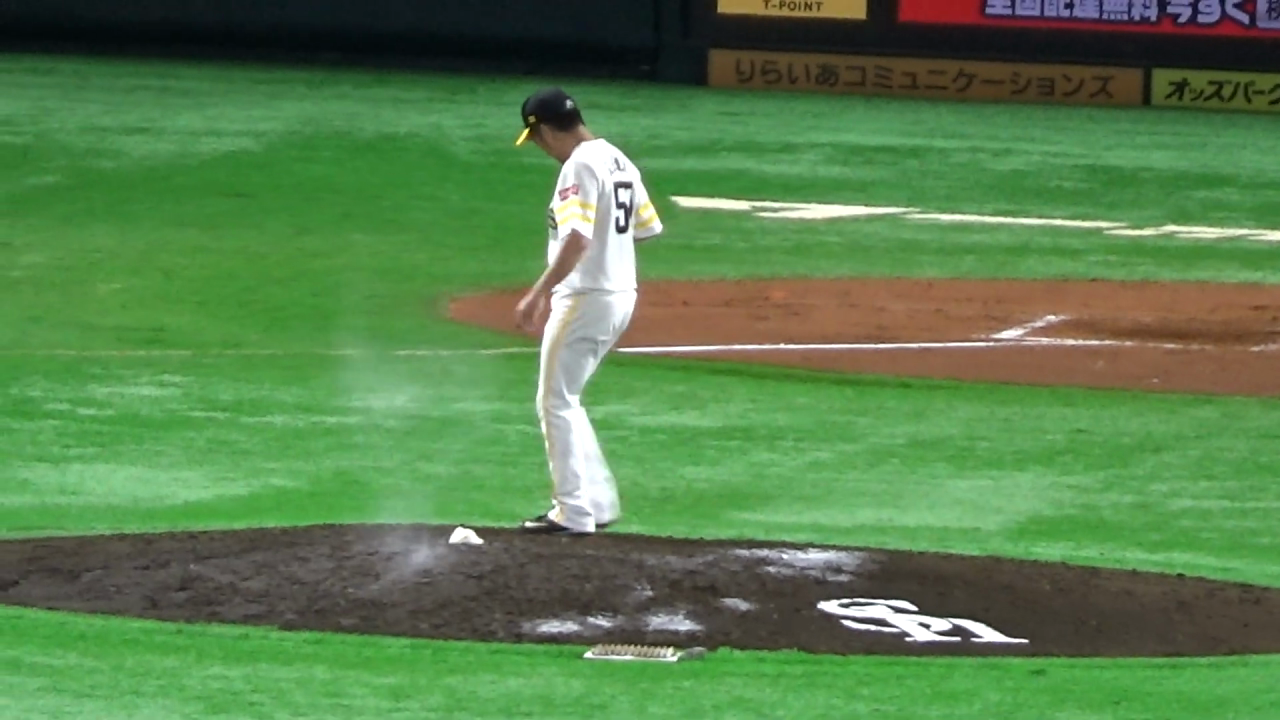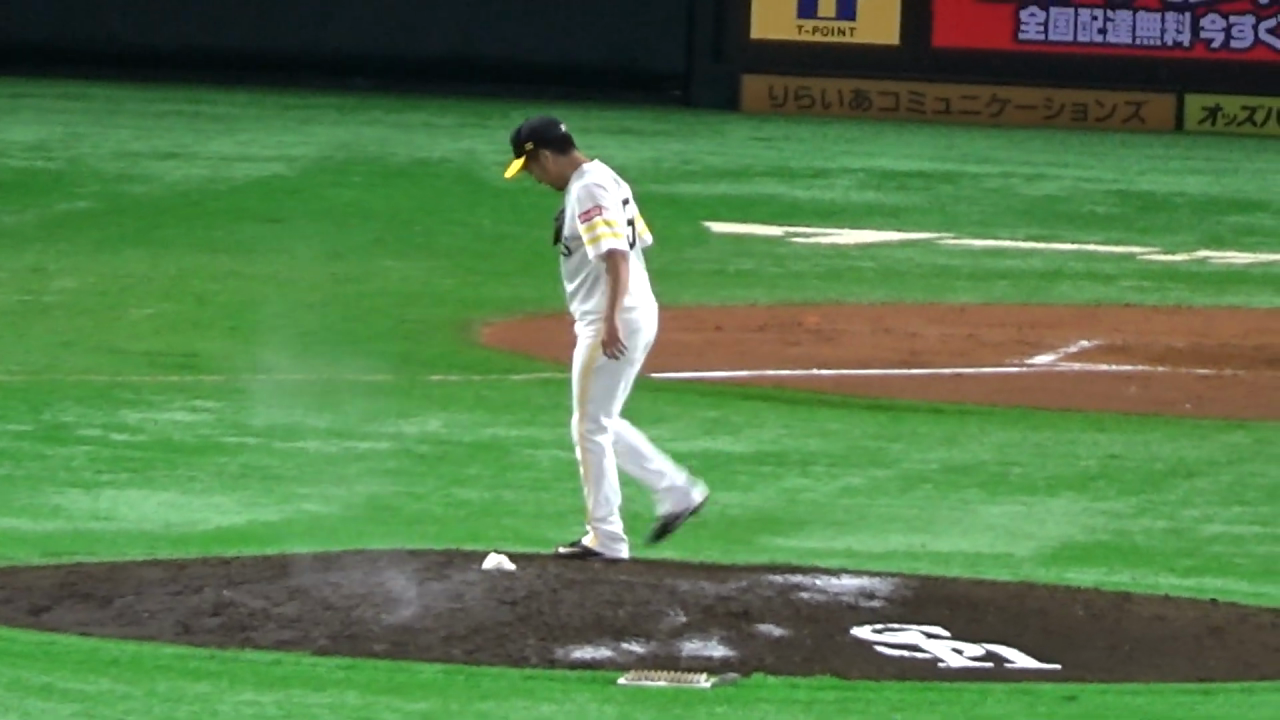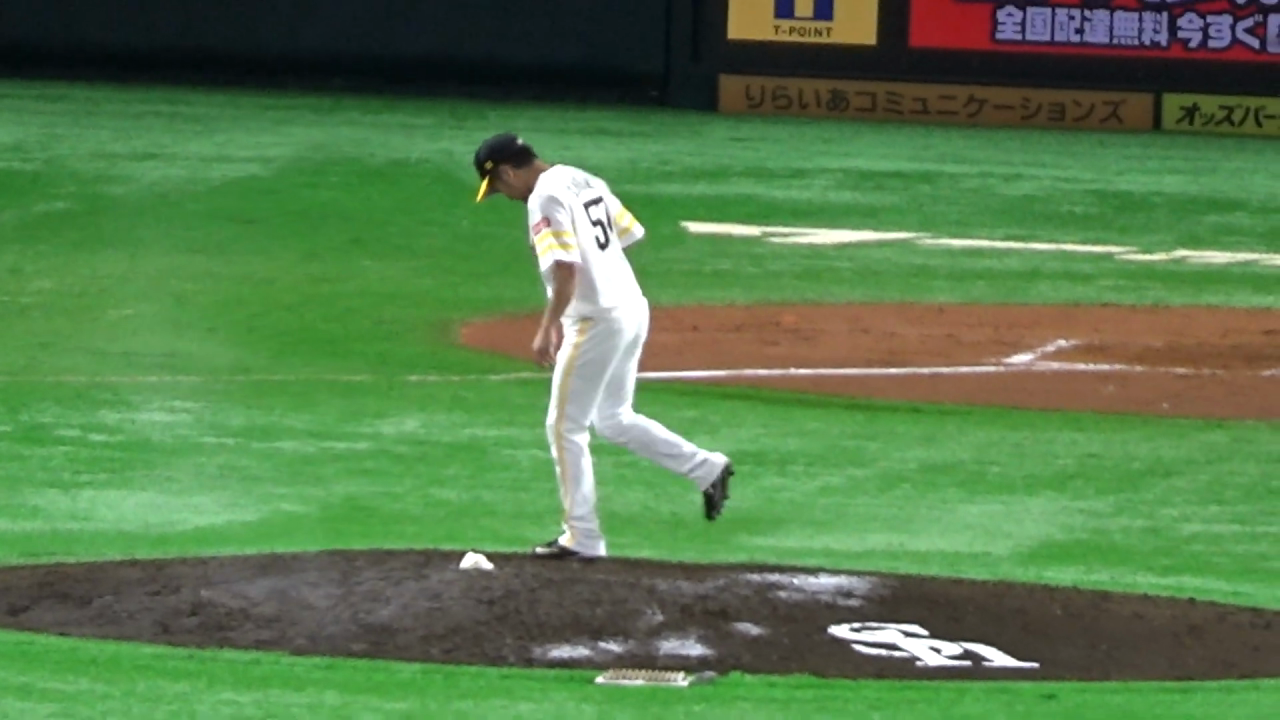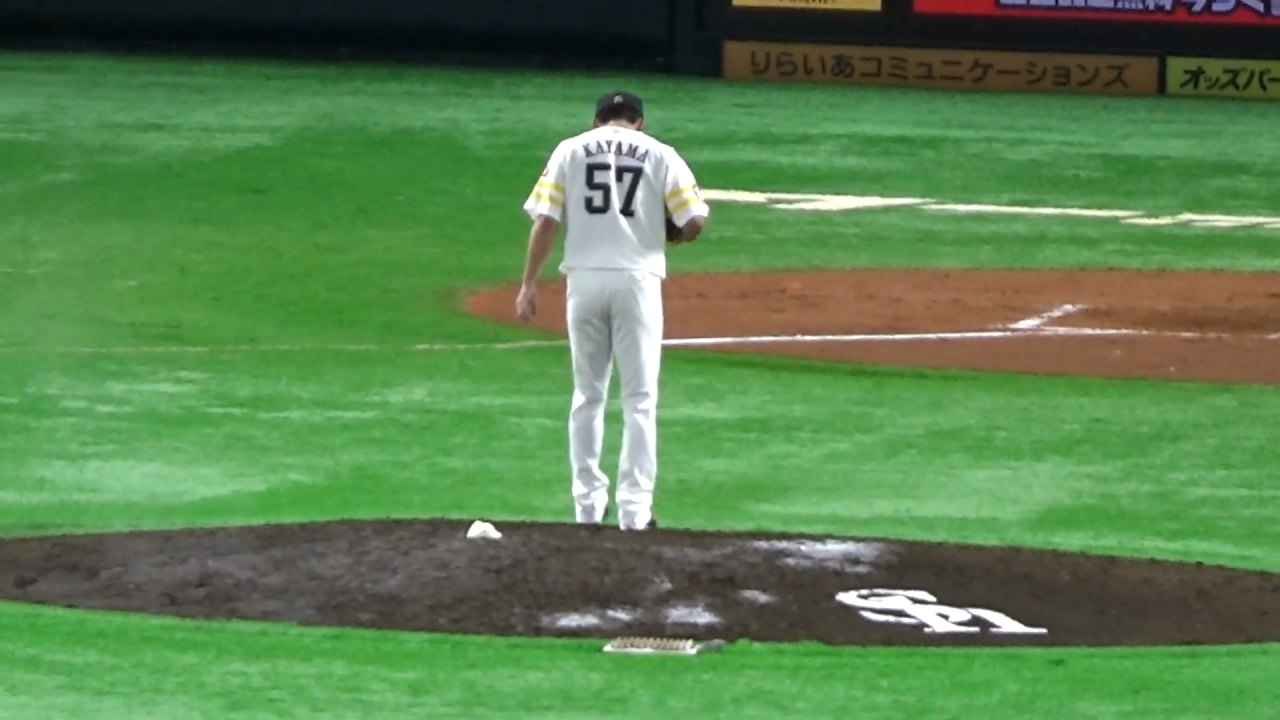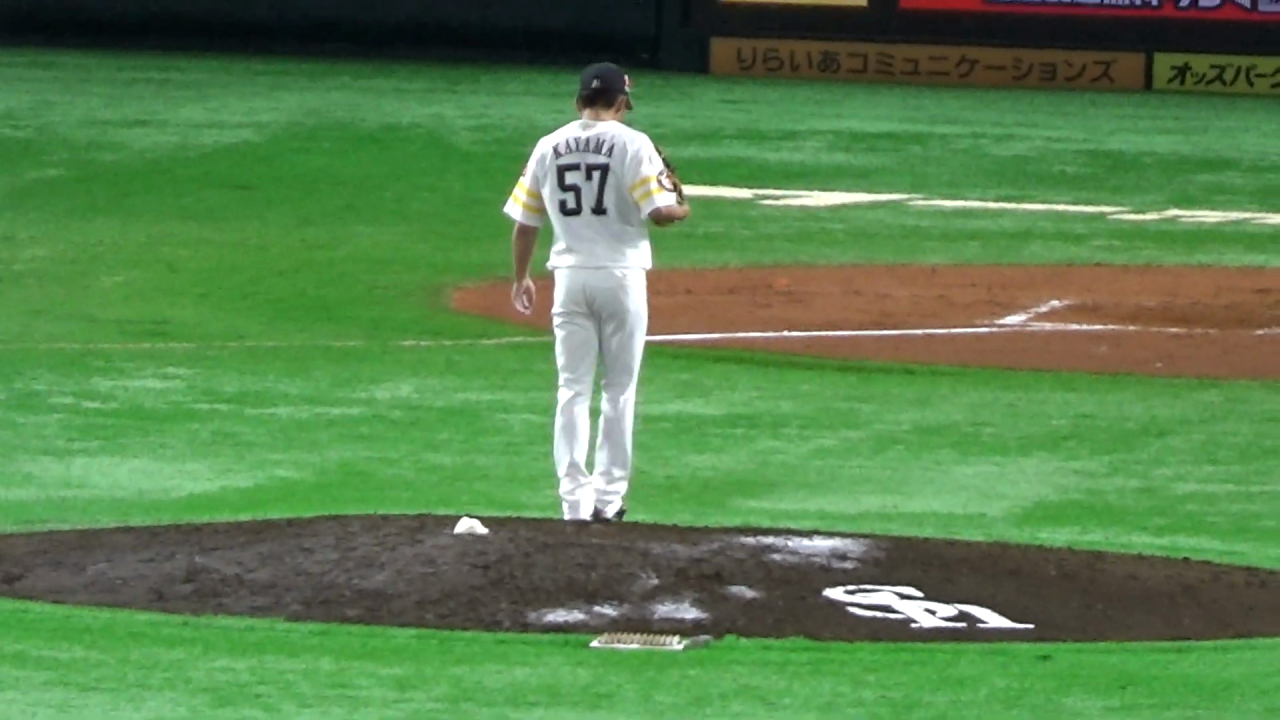
dt=0.7s
person 1, frame 1
left shoulder: (579, 166)
right shoulder: (621, 162)
left elbow: (576, 241)
right elbow: (647, 229)
left wrist: (537, 294)
left hip: (587, 299)
right hip: (621, 297)
left knee: (556, 404)
right knee: (565, 400)
left ankle: (572, 513)
right ankle: (599, 501)
person 1, frame 2
left shoulder: (587, 190)
right shoulder: (606, 180)
left elbow: (616, 257)
right elbow: (638, 242)
left wrist: (609, 320)
left hip: (617, 323)
right hip: (630, 318)
left knee: (590, 430)
right knee: (605, 423)
left ankle: (606, 539)
right ankle: (677, 491)
person 1, frame 3
left shoulder: (543, 198)
right shoulder: (584, 179)
left elbow: (567, 268)
right elbow: (630, 234)
left wrist: (548, 328)
left hip: (599, 320)
right hip: (631, 310)
left knee: (565, 427)
right knee: (613, 418)
left ankle: (583, 537)
right ankle: (705, 468)
person 1, frame 4
left shoulder: (570, 149)
right shoulder: (661, 154)
left elbow: (545, 221)
right elbow: (694, 222)
left wrist: (529, 282)
left hip: (585, 280)
right hip: (637, 281)
left knee: (588, 395)
right knee: (639, 400)
left ankle: (589, 503)
right ankle: (634, 509)
person 1, frame 5
left shoulder: (548, 147)
right shoulder: (633, 142)
left elbow: (524, 222)
right elbow: (660, 212)
left wrist: (521, 278)
right wrist: (681, 210)
left hip: (570, 278)
right hip: (620, 277)
left knee: (573, 390)
right knee: (619, 389)
left ankle: (576, 500)
right ankle: (608, 496)
